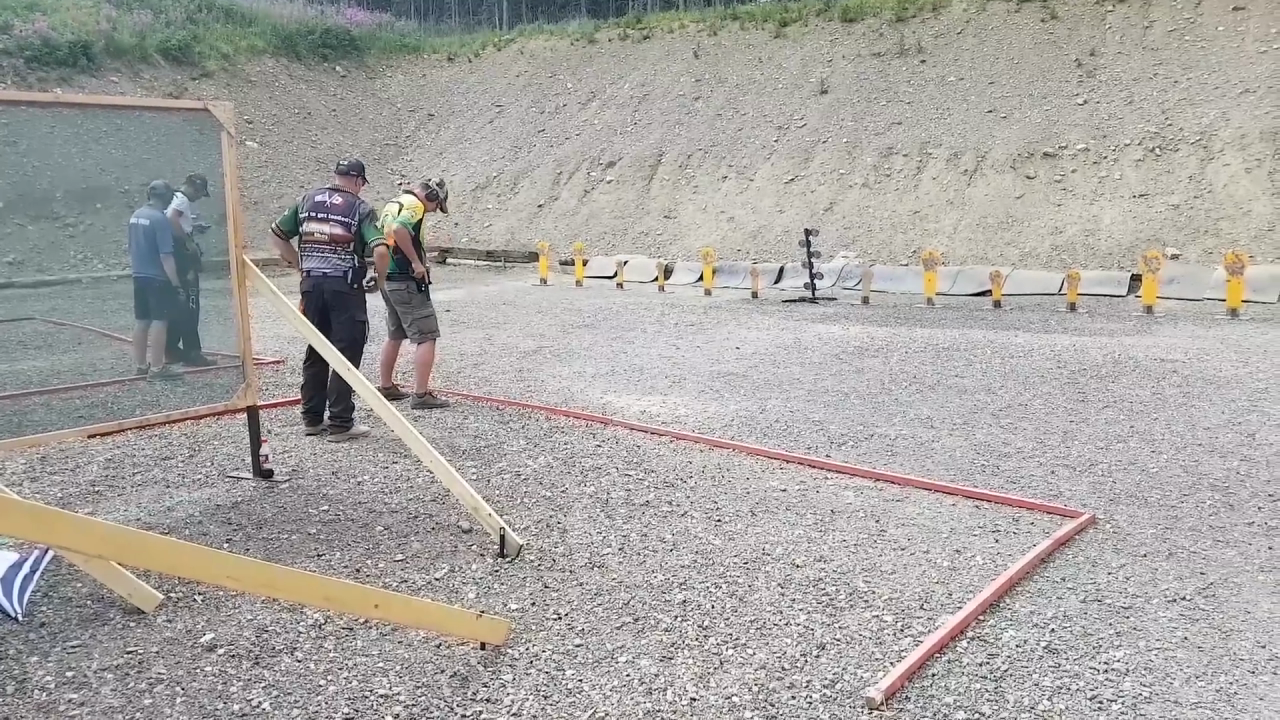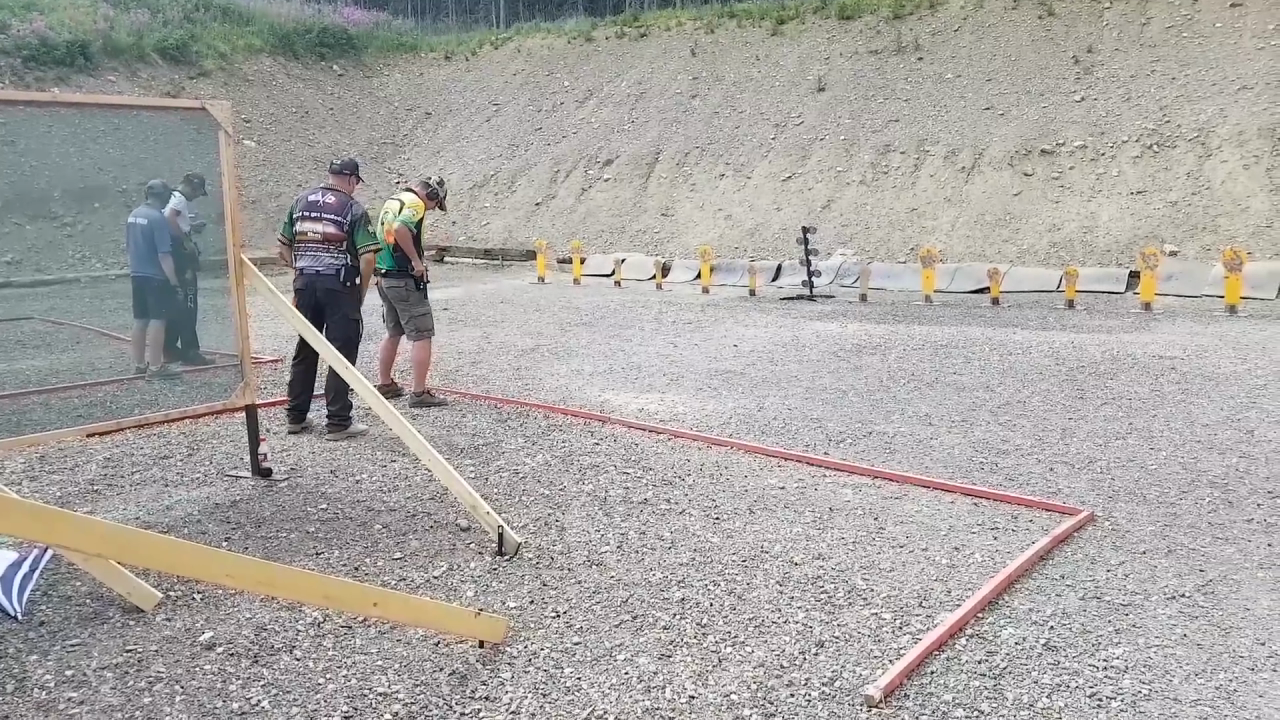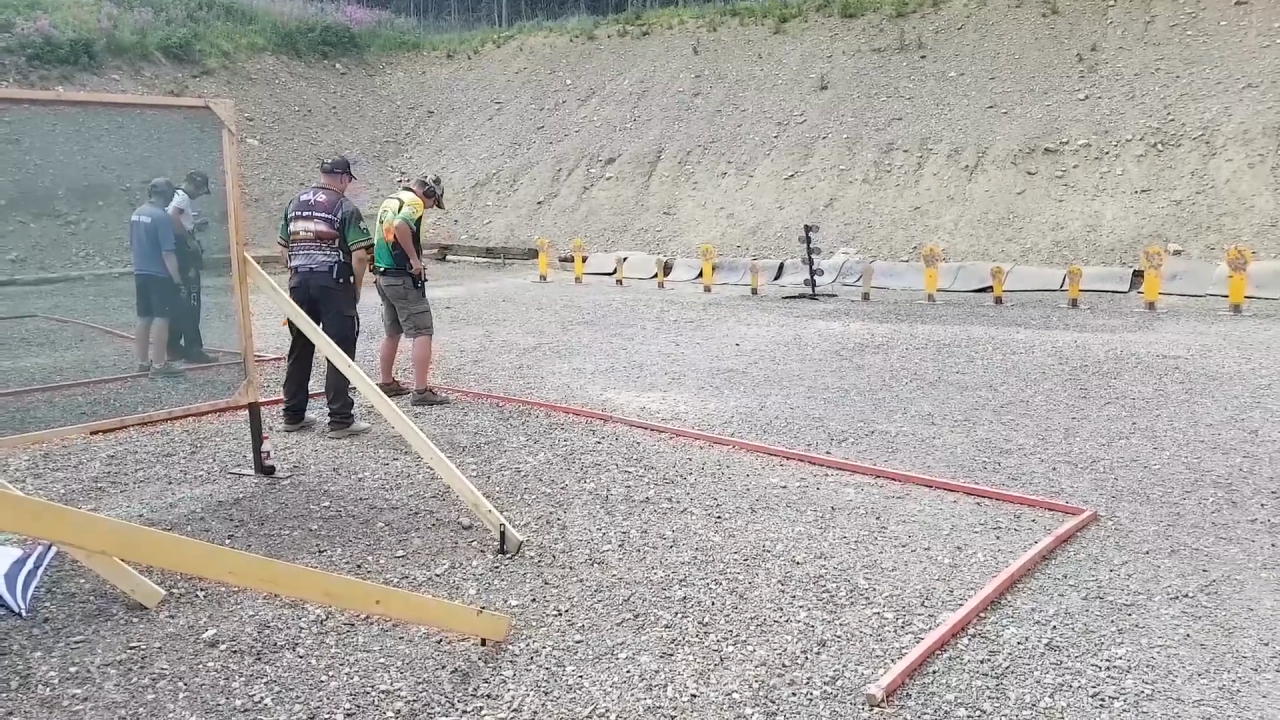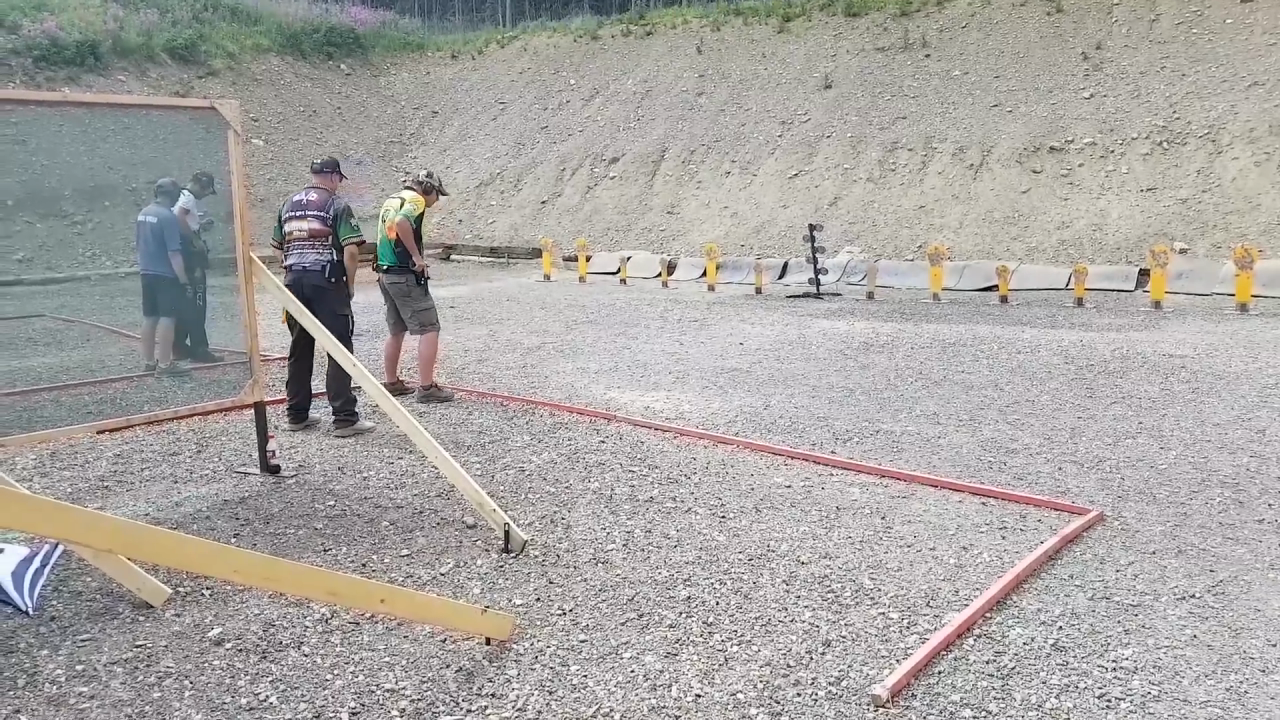
dt=0.2s
person 1, frame 1
left shoulder: (306, 200)
right shoulder: (360, 208)
left elbow: (277, 234)
right elbow: (380, 250)
left wrist: (300, 265)
right wrist: (379, 280)
left hip: (311, 284)
right hip: (345, 286)
left knee: (315, 351)
right knee: (346, 354)
left ankle: (312, 418)
right ankle: (340, 423)
person 1, frame 2
left shoulder: (301, 201)
right shoulder: (354, 209)
left elbow: (284, 246)
right elbow: (367, 257)
right wrist: (363, 288)
left hip: (304, 283)
right hip: (338, 285)
left knee: (305, 349)
right knee: (342, 352)
left ankle: (296, 415)
right ankle: (338, 422)
person 1, frame 3
left shoulder: (295, 202)
right shoulder: (345, 207)
left elbow: (285, 248)
right elbow: (359, 255)
right wrist: (357, 287)
left hip: (299, 281)
right hip: (333, 283)
left knee: (300, 348)
right knee: (340, 351)
left ankle: (293, 415)
right ankle: (340, 420)
person 1, frame 4
left shoulder: (288, 204)
right shoulder: (337, 205)
left elbow: (279, 249)
right elbow: (350, 250)
right wrist: (350, 284)
left hip: (293, 280)
right hip: (326, 281)
left knee: (300, 348)
right knee: (339, 349)
left ankle: (297, 414)
right ankle: (344, 418)
person 2, frame 1
left shoulder: (393, 203)
right shoulder: (414, 204)
right elbow: (399, 229)
right wrist: (416, 262)
left hip: (389, 280)
right hip: (407, 282)
left knee: (395, 336)
right knee: (426, 337)
left ankle: (386, 387)
right ankle: (421, 395)
person 2, frame 2
left shoulder: (393, 200)
right shoulder: (415, 203)
right elbow: (401, 228)
right wrist: (415, 260)
left hip: (385, 277)
right hip: (405, 279)
left knee: (393, 332)
right knee: (422, 336)
left ankle: (385, 383)
right ankle: (419, 393)
person 2, frame 3
left shoulder: (390, 200)
right shoulder: (413, 202)
right elbow: (401, 225)
right wrist: (414, 258)
left hip: (384, 276)
right hip: (403, 278)
left knee: (392, 332)
right knee: (422, 333)
left ankle: (387, 383)
right ankle: (421, 391)
person 2, frame 4
left shoulder: (392, 199)
right shoulder: (415, 199)
right elbow: (402, 222)
right wrist: (416, 256)
left hip: (386, 274)
right hip: (406, 275)
left knee: (396, 331)
right knee: (428, 329)
left ankle: (392, 383)
right ankle: (427, 387)
person 3, frame 1
left shoulder: (135, 216)
right shoulder: (160, 219)
left elbow: (131, 248)
right elbow: (166, 255)
right wrist: (176, 283)
left hip: (139, 276)
right hip: (157, 278)
left knee: (141, 322)
right knee: (159, 322)
left ankle: (141, 365)
right ankle: (157, 369)
person 3, frame 2
left shoulder: (133, 215)
right shoulder: (157, 218)
left elbow: (129, 247)
right elbow: (163, 255)
right wrist: (174, 282)
left hip: (137, 276)
right hip: (155, 278)
left knee: (140, 321)
right knee: (157, 321)
left ankle: (139, 364)
right ankle: (155, 368)
person 3, frame 3
left shoulder: (136, 214)
right shoulder: (161, 216)
left elbow: (133, 245)
right elbow: (167, 252)
right wrist: (178, 280)
left hip: (141, 274)
right hip: (159, 276)
left knee: (143, 318)
right knee: (161, 319)
left ankle: (143, 362)
right ankle: (159, 365)
person 3, frame 4
left shoulder: (143, 214)
right shoulder: (167, 217)
left elbow: (139, 245)
right elbow: (173, 252)
right wrist: (184, 280)
left hip: (146, 273)
right hip: (165, 276)
left knee: (149, 318)
right knee: (167, 318)
left ankle: (149, 362)
right ankle: (164, 365)
person 4, frame 1
left shoulder: (175, 199)
right shoulder: (182, 200)
right elbow: (171, 220)
left wrist: (193, 228)
right wrist: (189, 242)
left hip: (174, 257)
right hip: (182, 256)
left knee: (176, 305)
right knee: (189, 305)
left ankle: (172, 350)
right ankle: (192, 353)
person 4, frame 2
left shoulder: (173, 198)
right shoulder: (179, 199)
right elbow: (169, 219)
left wrist: (190, 226)
right wrist: (187, 241)
left hip: (173, 257)
right hip: (180, 255)
left knee: (174, 304)
right knee: (187, 305)
left ankle: (170, 349)
right ankle: (190, 351)
person 4, frame 3
left shoulder: (175, 196)
right shoulder: (182, 198)
right elbow: (172, 218)
left wrist: (194, 224)
right wrist: (190, 239)
left hip: (176, 255)
right hip: (184, 254)
left knee: (178, 303)
right knee: (190, 303)
left ankle: (174, 347)
right ankle: (193, 350)
person 4, frame 4
left shoulder: (182, 197)
right shoulder: (188, 198)
right elbow: (178, 219)
left wrist: (199, 225)
right wrist: (196, 240)
left hip: (182, 255)
right hip: (190, 255)
left knee: (183, 302)
right knee: (196, 303)
left ankle: (180, 346)
right ankle: (199, 349)
